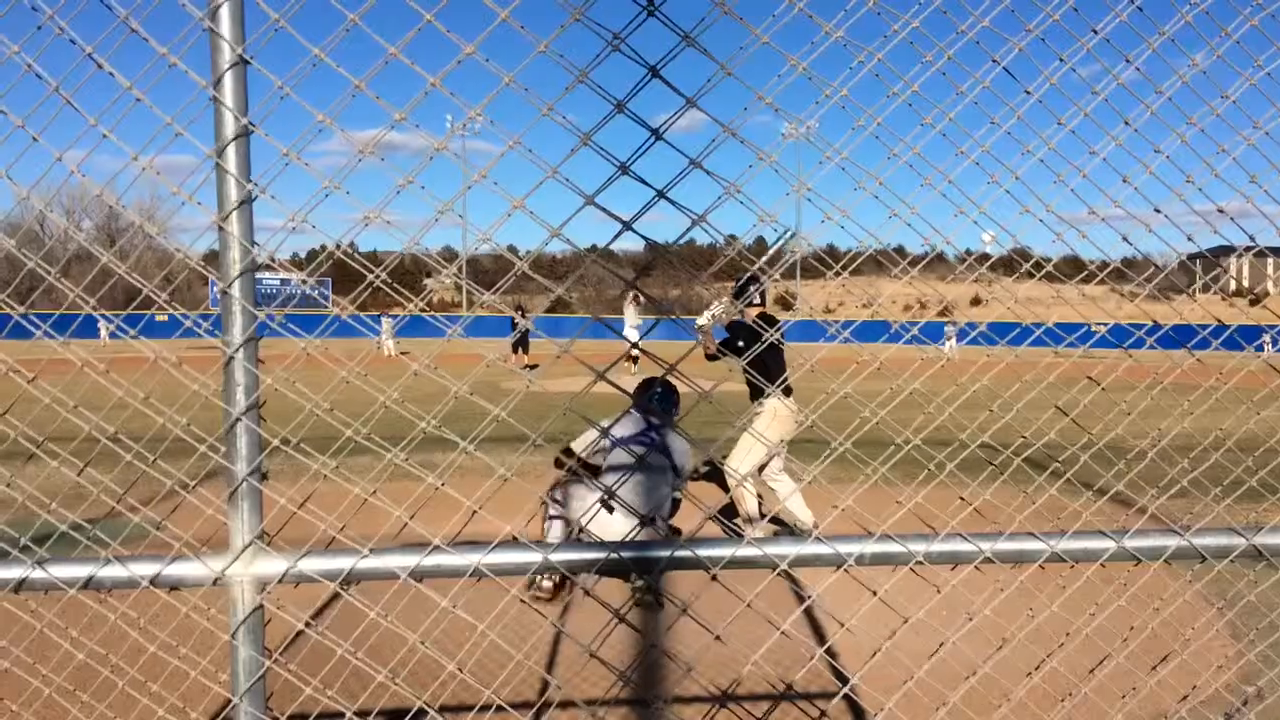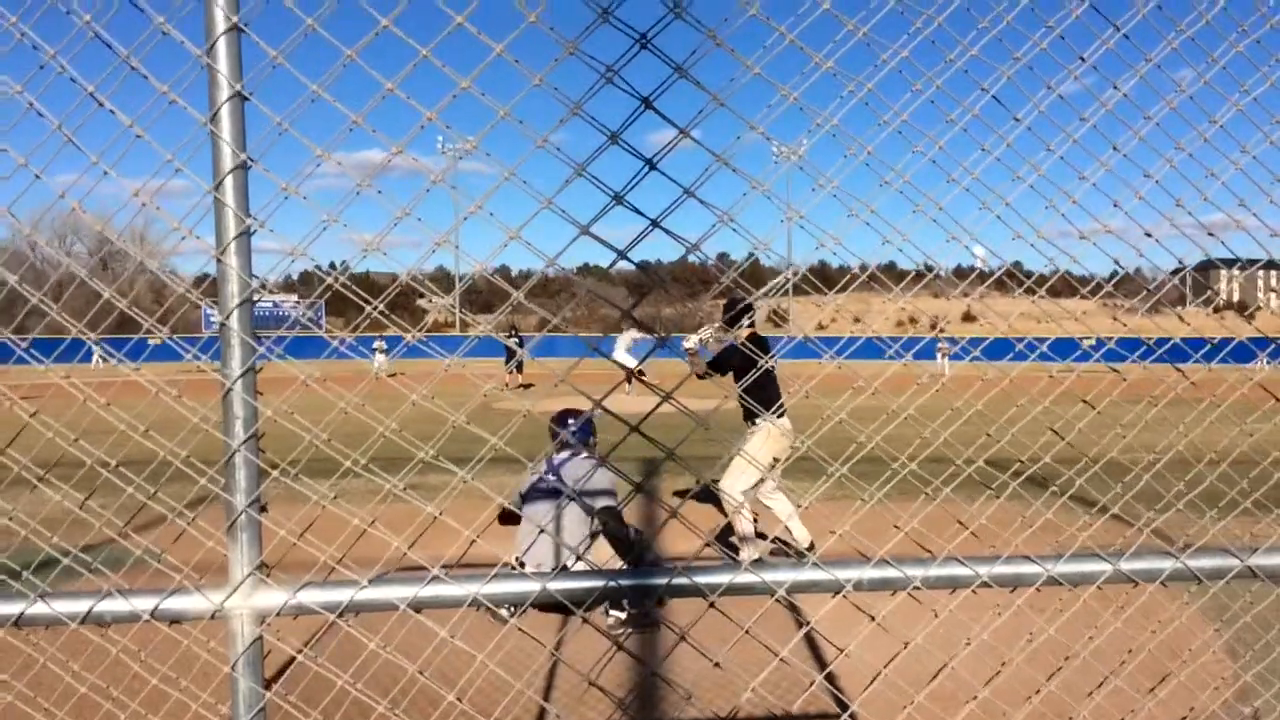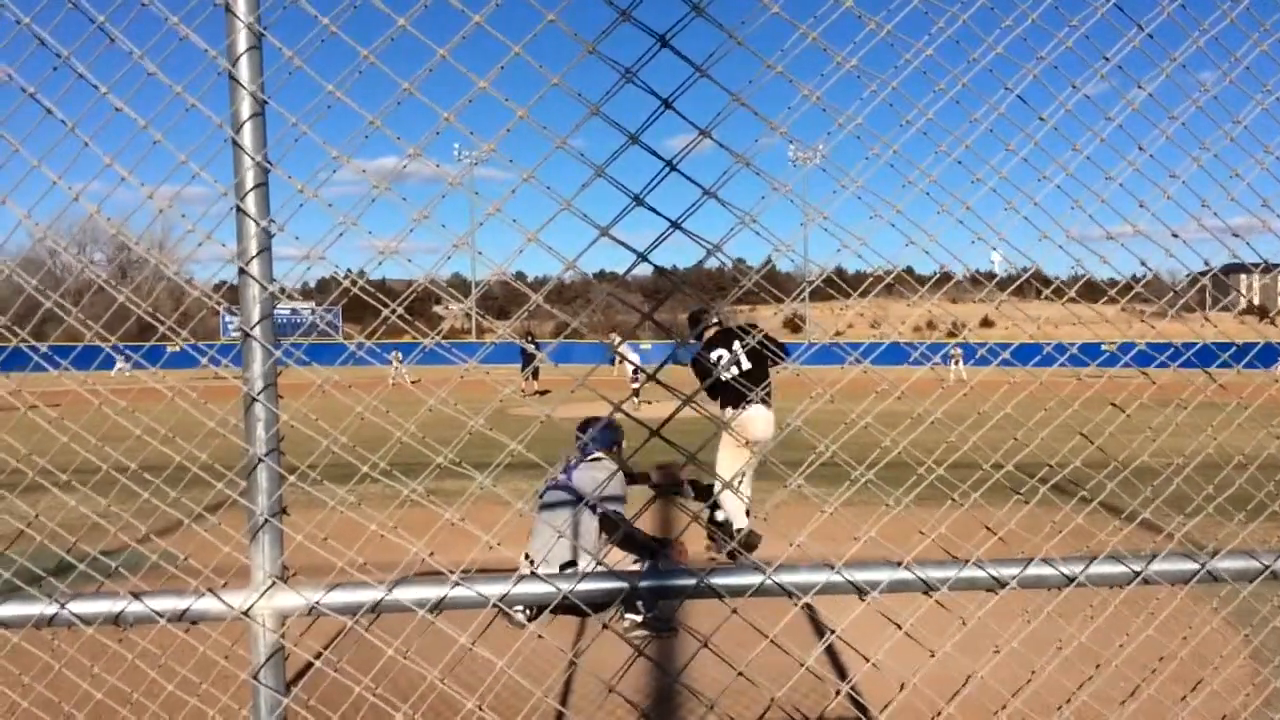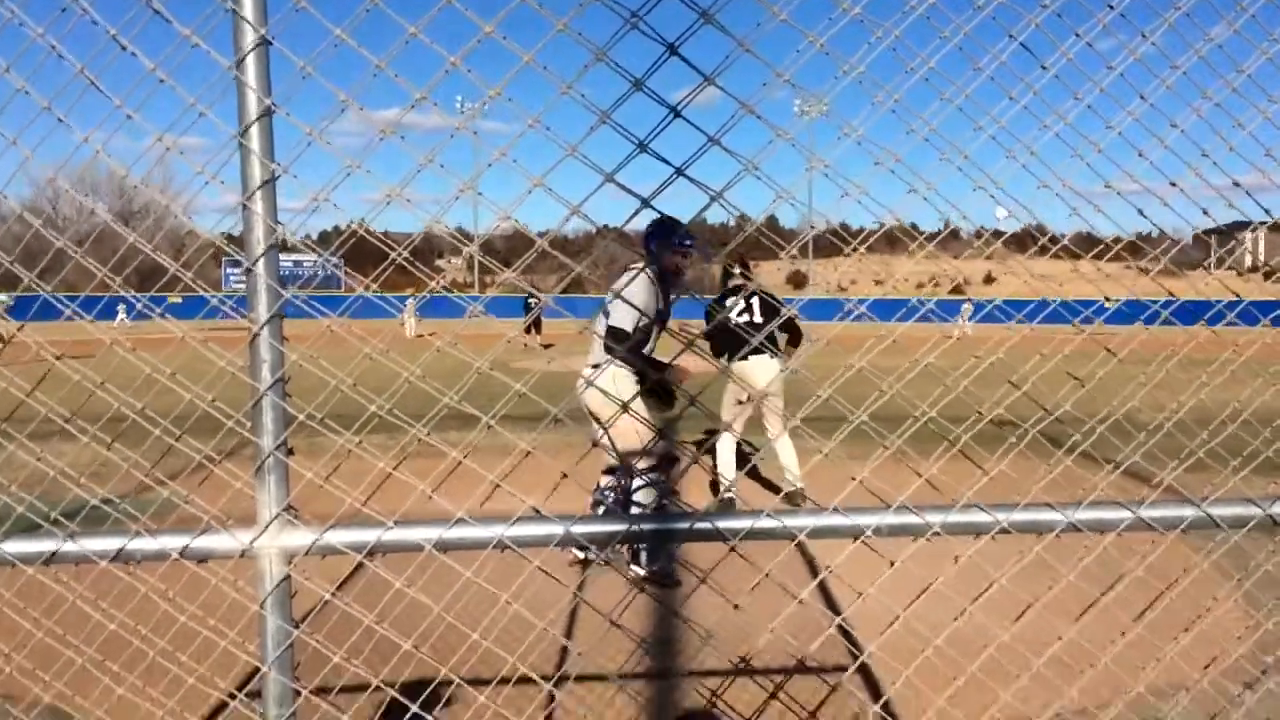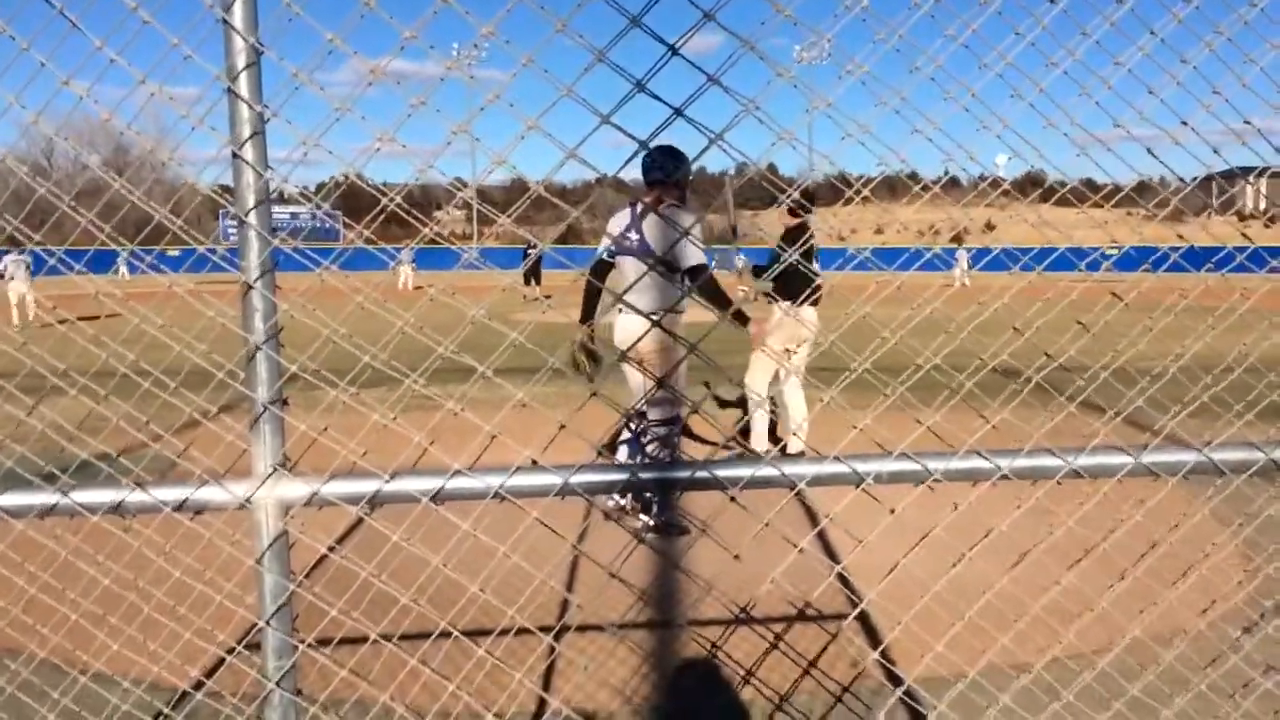
dt=1s
person 1, frame 1
left shoulder: (616, 425)
right shoulder: (683, 447)
left elbow: (563, 460)
left hip: (597, 524)
right hip: (643, 538)
left knee: (561, 493)
left ankle: (549, 578)
right ankle: (644, 579)
person 1, frame 2
left shoulder: (536, 472)
right shoulder: (596, 470)
left elbow: (505, 517)
right elbow: (611, 524)
right knee: (630, 537)
left ankle: (509, 602)
right ankle: (621, 612)
person 1, frame 3
left shoulder: (565, 470)
right shoulder: (606, 470)
right elbow: (612, 527)
left wrist: (650, 477)
right wrist: (665, 548)
left hip: (537, 573)
right hip: (575, 575)
right knee: (652, 550)
left ankle: (525, 603)
right ankle: (642, 616)
person 1, frame 4
left shoulder: (653, 284)
right shoulder: (640, 281)
right elbow: (615, 343)
left wrist: (656, 375)
right wrist: (664, 370)
left hip: (610, 382)
right hip: (612, 382)
left knee: (621, 466)
right knee: (652, 465)
left ankle: (591, 544)
right ankle: (645, 560)
person 1, frame 5
left shoulder: (622, 218)
right shoulder: (680, 219)
left elbow: (596, 276)
right elbow: (700, 281)
left wrist: (585, 324)
right wrist: (744, 320)
left hip: (625, 324)
right hip: (658, 329)
left knee: (640, 411)
right knee: (663, 419)
left ankle: (624, 492)
right ankle: (655, 510)
person 2, frame 1
left shoulder: (769, 324)
right shoulder: (745, 331)
left elbow: (742, 335)
right elbow: (713, 353)
left wrist: (721, 319)
right wrist: (705, 331)
left hip: (776, 409)
right hip: (768, 409)
left knee: (737, 467)
right knee: (772, 470)
left ankle: (755, 534)
right ankle: (806, 525)
person 2, frame 2
left shoulder: (754, 345)
right shoulder: (747, 347)
left elbow: (712, 369)
right elbow: (707, 370)
left wrist: (699, 348)
right wrist: (694, 352)
left hip: (769, 430)
right hip: (767, 429)
left knee: (730, 488)
right knee: (767, 489)
left ankle: (751, 555)
right ankle: (804, 543)
person 2, frame 3
left shoulder: (700, 358)
right shoulder: (745, 333)
right elbow: (782, 353)
left hip: (740, 419)
right hip: (765, 417)
left knee: (724, 482)
right knee: (743, 475)
left ankle: (743, 535)
person 2, frame 4
left shoulder: (717, 305)
right shoulder: (768, 298)
left elbow: (718, 351)
right elbow: (795, 334)
left wrist: (711, 337)
left hip: (742, 369)
right hip: (772, 368)
left knee: (727, 435)
right knee: (779, 431)
left ankle: (727, 495)
right ankle: (795, 488)
person 2, frame 5
left shoulder: (794, 234)
right shoulder: (803, 235)
left elbow: (775, 271)
left wrist: (752, 270)
right wrist: (761, 291)
left hip: (789, 314)
right hip: (806, 315)
left knee: (756, 380)
right knee: (791, 384)
left ankle: (759, 448)
right ankle: (795, 448)
